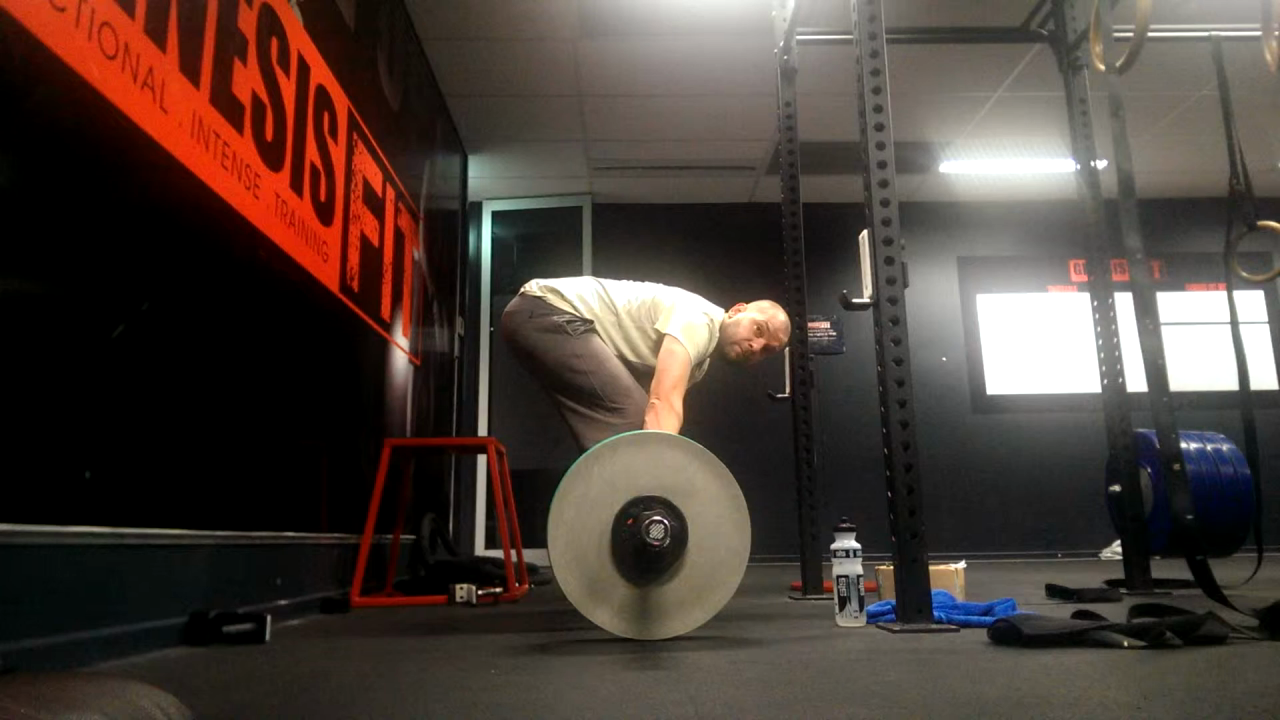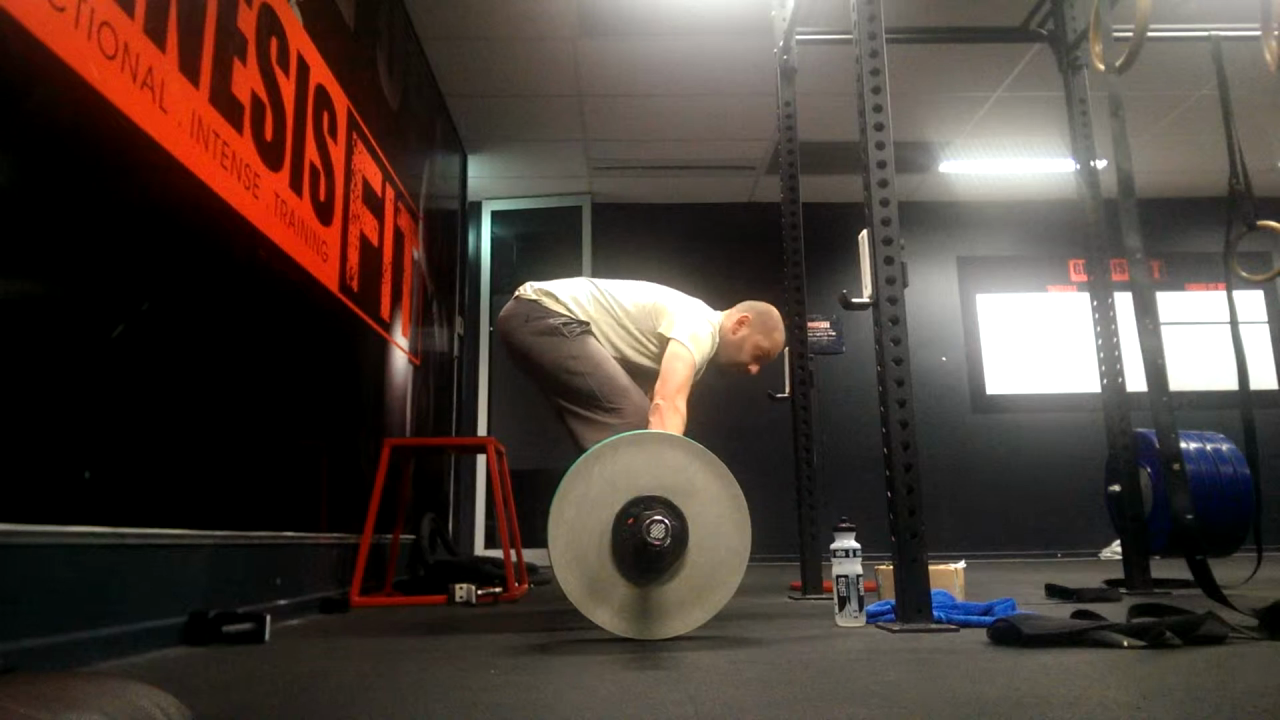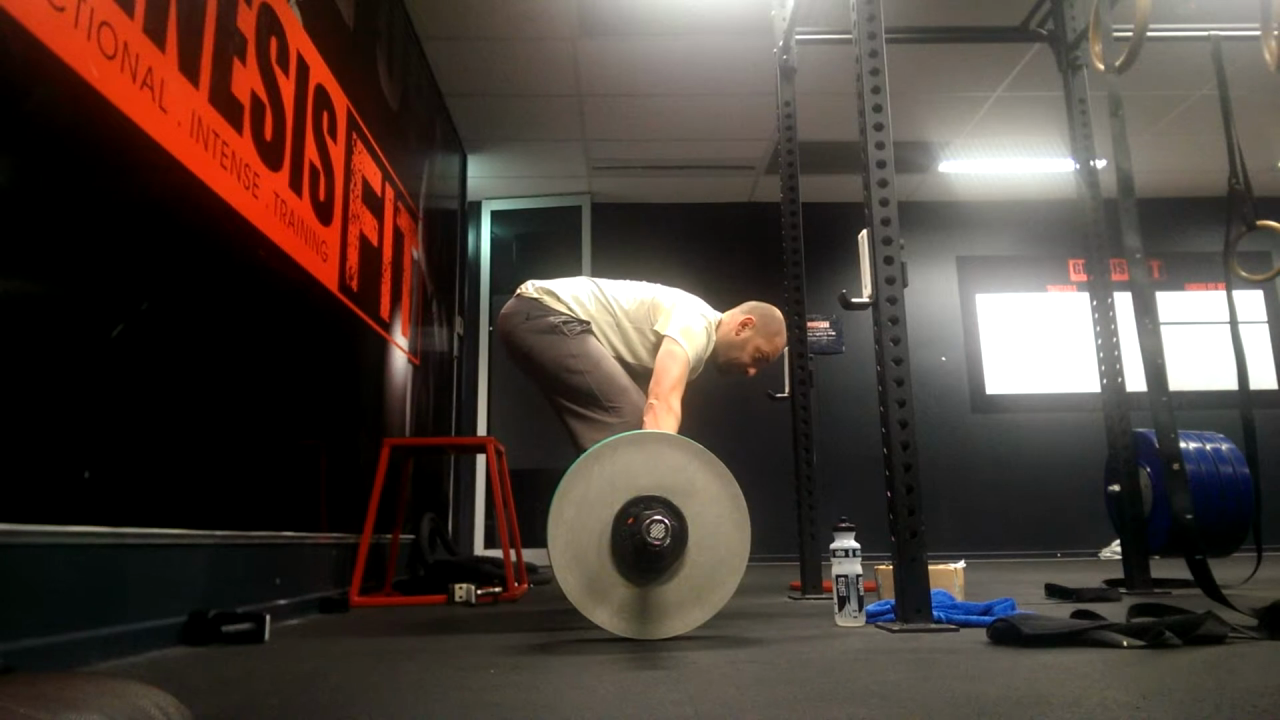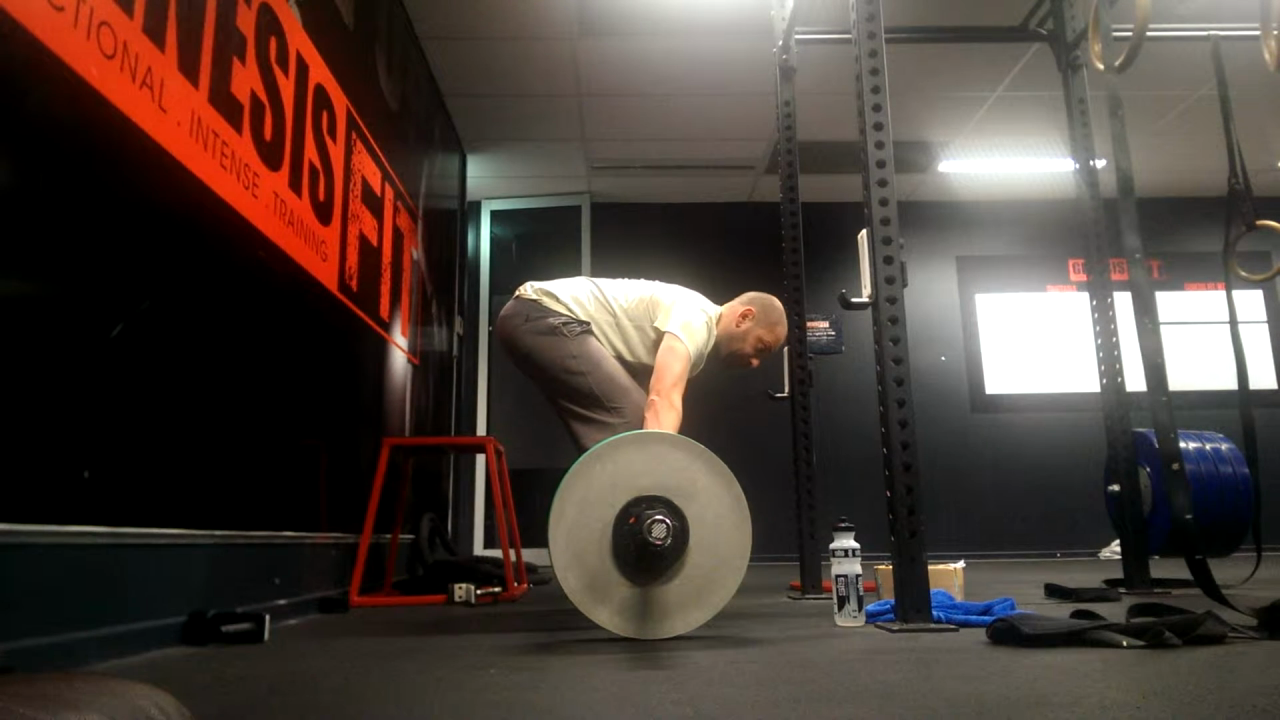
dt=0.3s
person 1, frame 1
left shoulder: (698, 359)
right shoulder: (699, 319)
right elbow: (663, 402)
right hip: (545, 312)
left knee: (634, 423)
right knee: (629, 423)
person 1, frame 2
left shoulder: (687, 354)
right shoulder: (699, 326)
left elbow: (658, 409)
right elbow: (667, 406)
left hip: (533, 318)
right hip: (541, 314)
left knee: (628, 424)
right knee: (628, 424)
person 1, frame 3
left shoulder: (693, 348)
right shoulder: (696, 322)
left elbow: (653, 405)
right elbow: (661, 404)
left hip: (531, 317)
right hip: (542, 314)
left knee: (622, 427)
right knee: (627, 424)
person 1, frame 4
left shoulder: (693, 343)
right shoulder: (696, 317)
left elbow: (656, 402)
right elbow: (662, 400)
left hip: (531, 318)
right hip: (541, 315)
left knee: (626, 423)
right knee: (627, 424)
